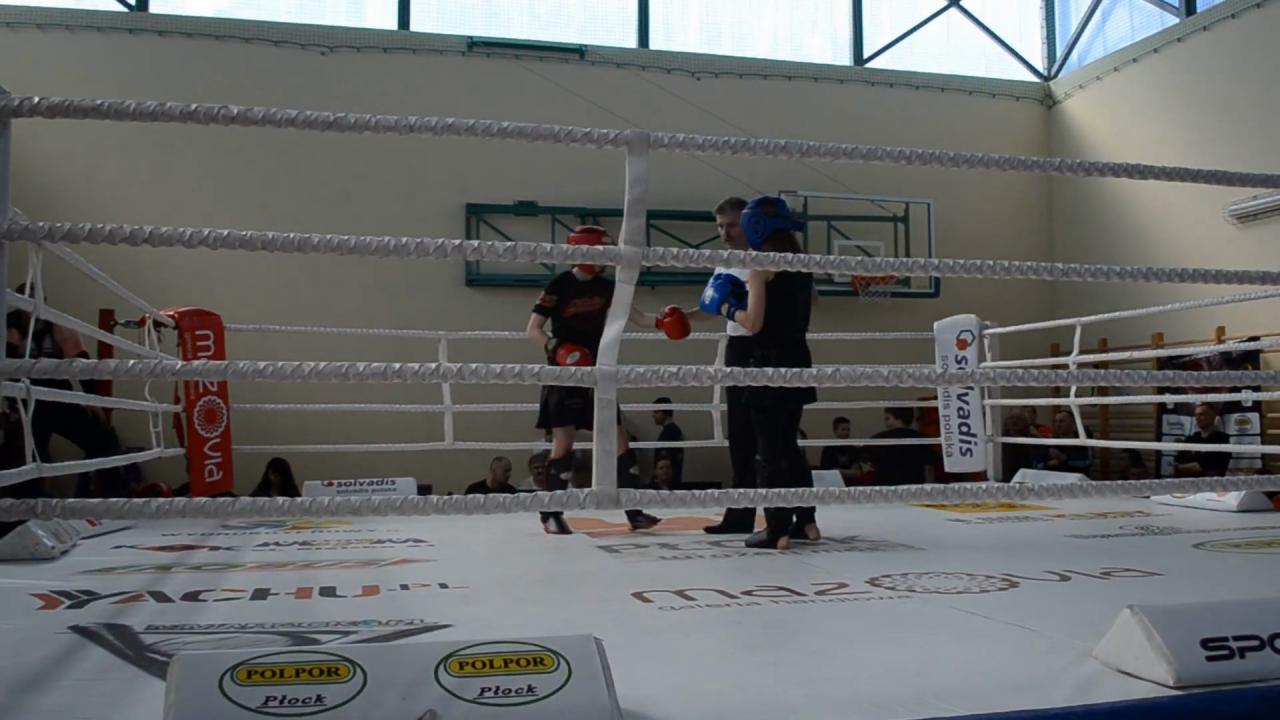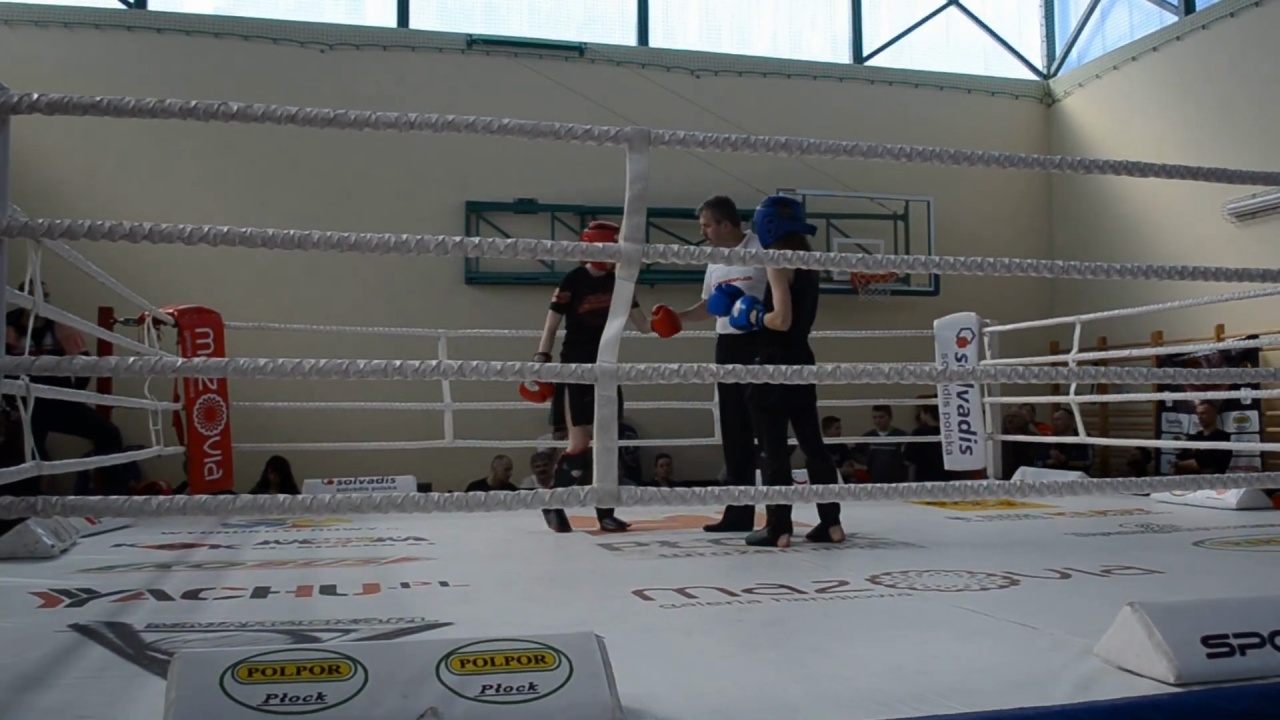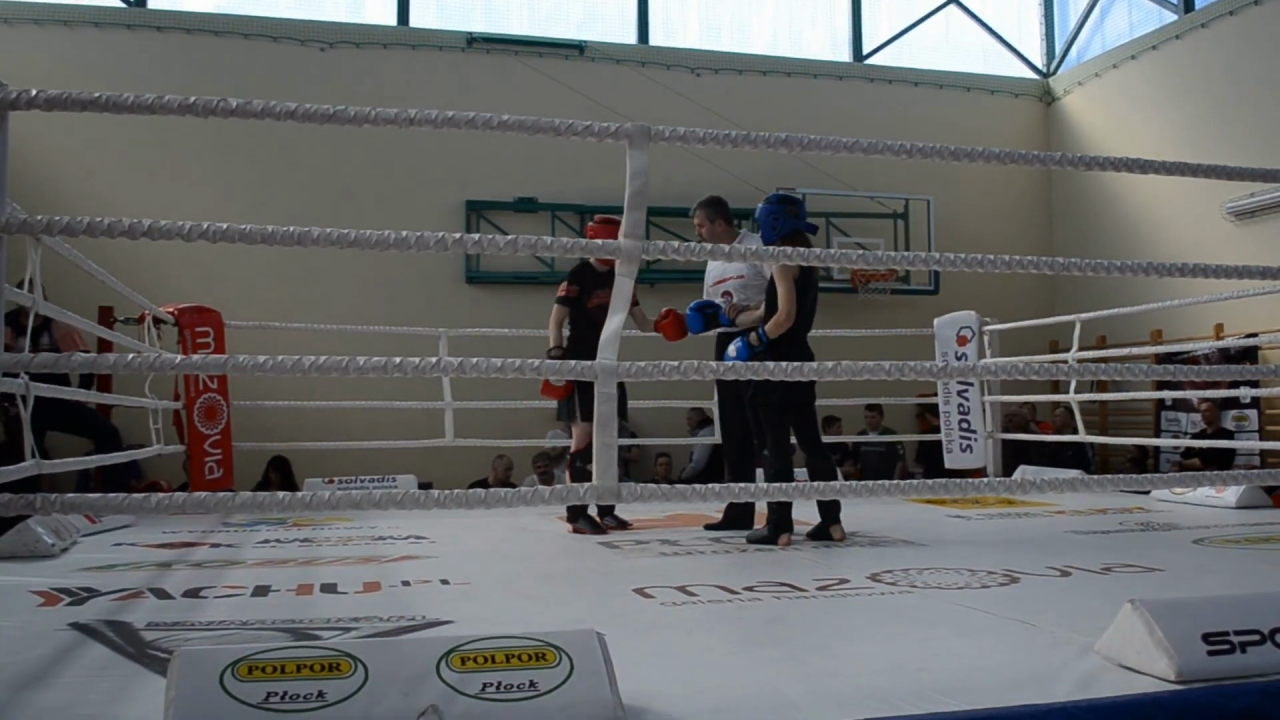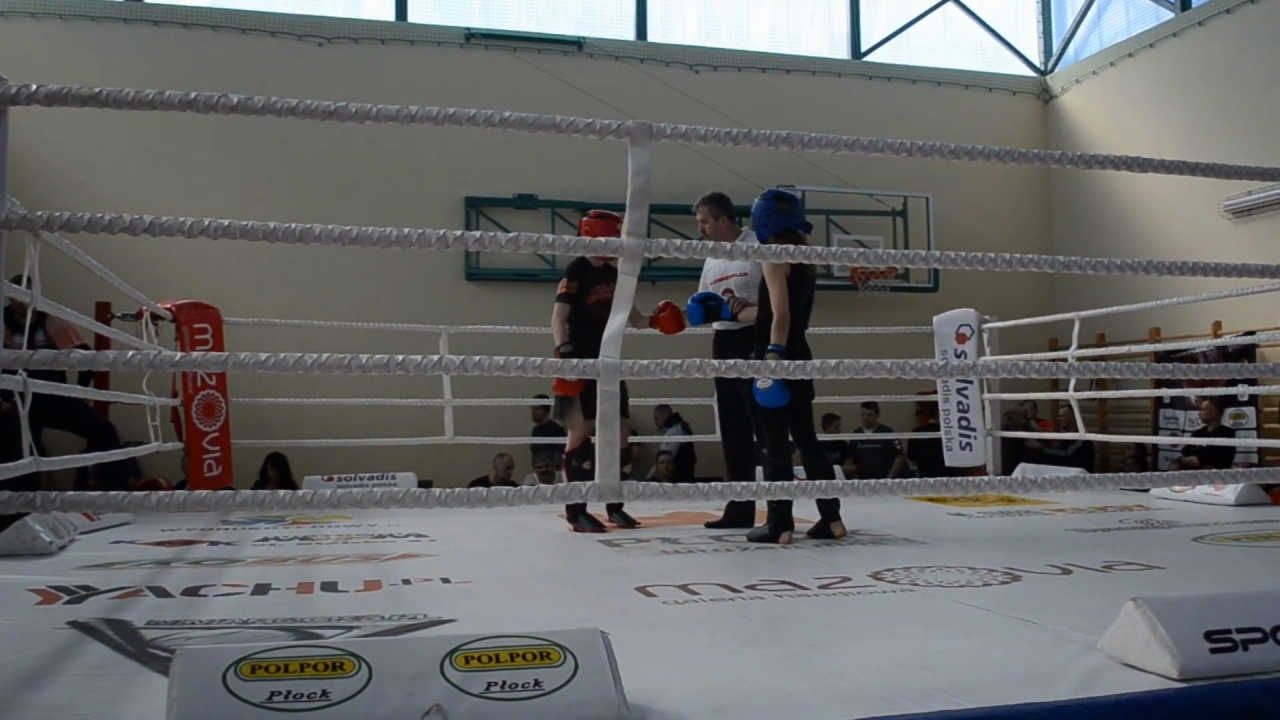
dt=0.5s
person 1, frame 1
left shoulder: (763, 264)
left elbow: (754, 321)
left wrist: (725, 306)
right wrist: (741, 300)
left hip: (772, 362)
right hip: (798, 359)
left knee: (769, 450)
right knee: (788, 445)
left ankle: (778, 530)
right ankle: (806, 519)
person 1, frame 2
left shoulder: (779, 264)
right shoulder: (806, 265)
left elbow: (781, 319)
left wrist: (754, 316)
right wrist: (757, 311)
left hip: (776, 363)
right hip: (800, 361)
left knee: (774, 449)
right knee: (812, 443)
left ankle: (778, 528)
right ankle: (831, 522)
person 1, frame 3
left shoulder: (784, 260)
right shoulder: (805, 263)
left elbow: (784, 318)
left wrist: (753, 341)
right wrist: (732, 319)
left hip: (779, 362)
right hip: (800, 360)
left knee: (776, 447)
right knee: (811, 442)
left ankle: (779, 526)
right ankle: (831, 521)
person 1, frame 4
left shoulder: (775, 257)
right shoulder: (801, 260)
left elbow: (780, 315)
left wrist: (772, 357)
right wrist: (732, 313)
left hip: (778, 359)
right hip: (797, 357)
left knee: (776, 446)
right knee: (807, 440)
left ankle: (779, 524)
right ankle: (831, 518)
person 2, frame 1
right shoulder: (724, 264)
left elbow: (807, 298)
right wrist: (687, 316)
right hip: (738, 349)
right knee: (740, 433)
right ankle: (741, 513)
person 2, frame 2
left shoulder: (762, 251)
right shoulder: (715, 263)
right elbow: (709, 307)
right wrist: (679, 316)
left hip: (758, 345)
right hip: (727, 347)
right knee: (734, 432)
right ankle: (739, 510)
person 2, frame 3
left shoulder: (758, 248)
right shoulder: (714, 262)
left wrist: (749, 311)
right wrist: (689, 319)
right hip: (726, 346)
right knee: (733, 432)
right ankle: (740, 509)
person 2, frame 4
left shoulder: (759, 247)
right shoulder: (711, 260)
right elbow: (702, 307)
left wrist: (751, 306)
right wrist: (678, 316)
left hip: (754, 341)
right hip: (723, 344)
right knee: (732, 430)
right ankle: (740, 507)
person 3, frame 1
left shoulder: (606, 286)
right shoulder: (559, 285)
left elbow: (637, 316)
right elbow: (533, 329)
left wrist: (662, 322)
right wrist: (558, 349)
left knee: (619, 440)
right knee: (563, 444)
left ankle: (632, 510)
right ankle: (551, 513)
person 3, frame 2
left shoulder: (617, 284)
right shoulder: (572, 281)
left elbow: (641, 324)
right elbow: (551, 326)
right wrist: (541, 361)
right hip: (575, 366)
right knee: (580, 441)
left ankle: (605, 511)
right ankle: (554, 506)
person 3, frame 3
left shoulder: (620, 280)
right shoulder: (578, 275)
left elbow: (641, 322)
right elbow: (556, 320)
left wrist: (662, 325)
right wrist: (557, 355)
right hip: (580, 363)
right knee: (584, 435)
left ankle: (606, 510)
right ankle: (576, 513)
person 3, frame 4
left shoulder: (614, 274)
right shoulder: (575, 271)
left elbow: (634, 319)
right elbow: (558, 318)
left wrist: (657, 320)
right wrist: (564, 353)
right hip: (580, 362)
left knee: (620, 433)
right knee: (579, 433)
left ankle: (615, 506)
right ankle: (576, 512)
person 4, frame 1
left shoulder: (61, 328)
right shoulder: (10, 331)
left elbow: (82, 361)
left hip: (62, 402)
right hip: (29, 407)
left knee: (104, 439)
left ankle: (117, 499)
person 4, frame 2
left shoulder: (61, 326)
right shoulder: (8, 329)
left wrist: (76, 391)
left hip: (61, 401)
left knee: (108, 434)
left ankle: (118, 495)
person 4, frame 3
left shoulder: (58, 325)
right shoulder: (7, 328)
left wrist: (81, 393)
left hip: (59, 401)
left knee: (107, 433)
left ankle: (118, 495)
person 4, frame 4
left shoulder: (53, 320)
right shoulder: (5, 323)
left wrist: (80, 388)
left hip: (55, 397)
left knee: (103, 430)
left ankle: (116, 492)
